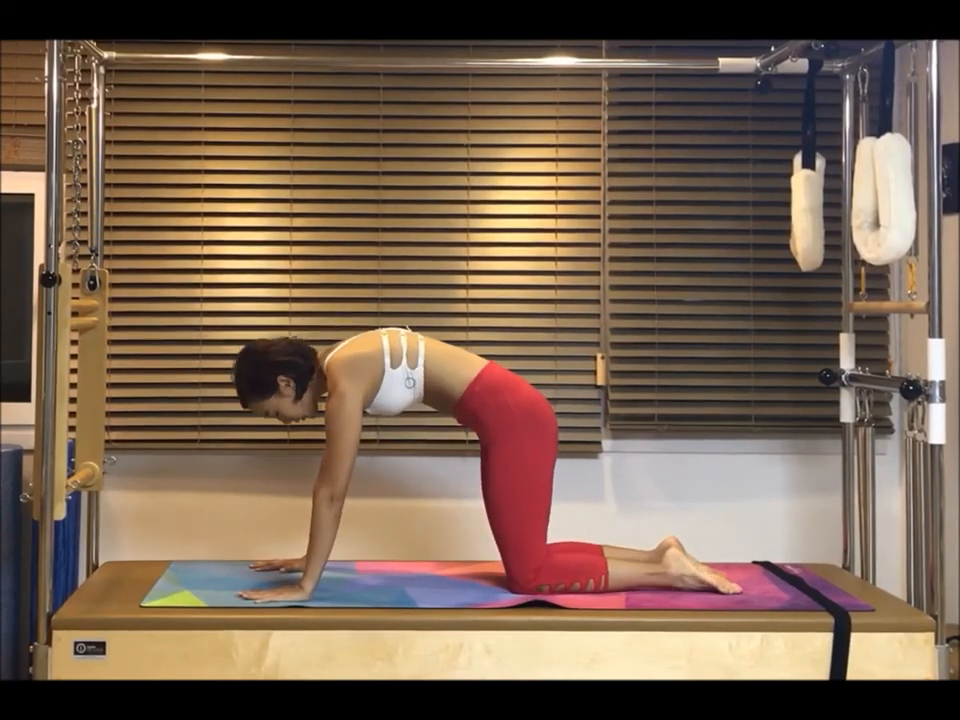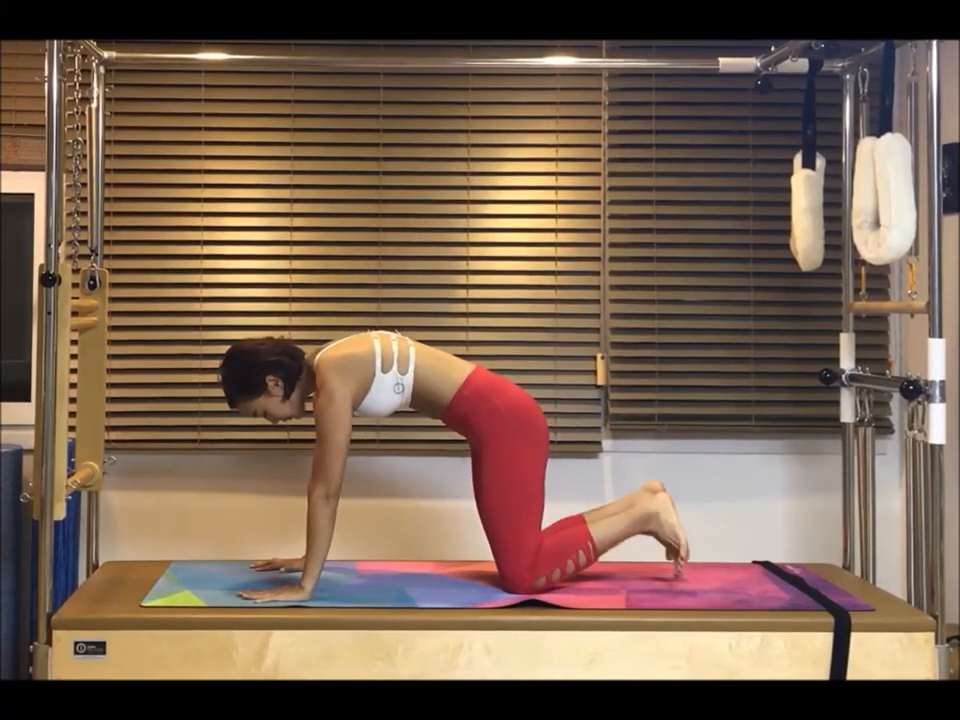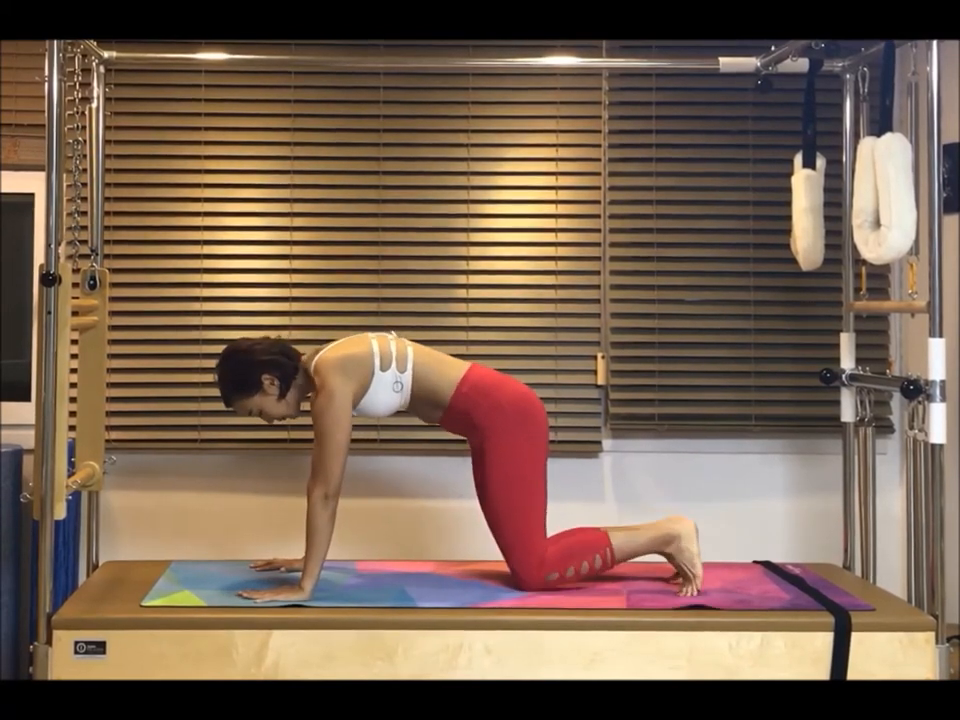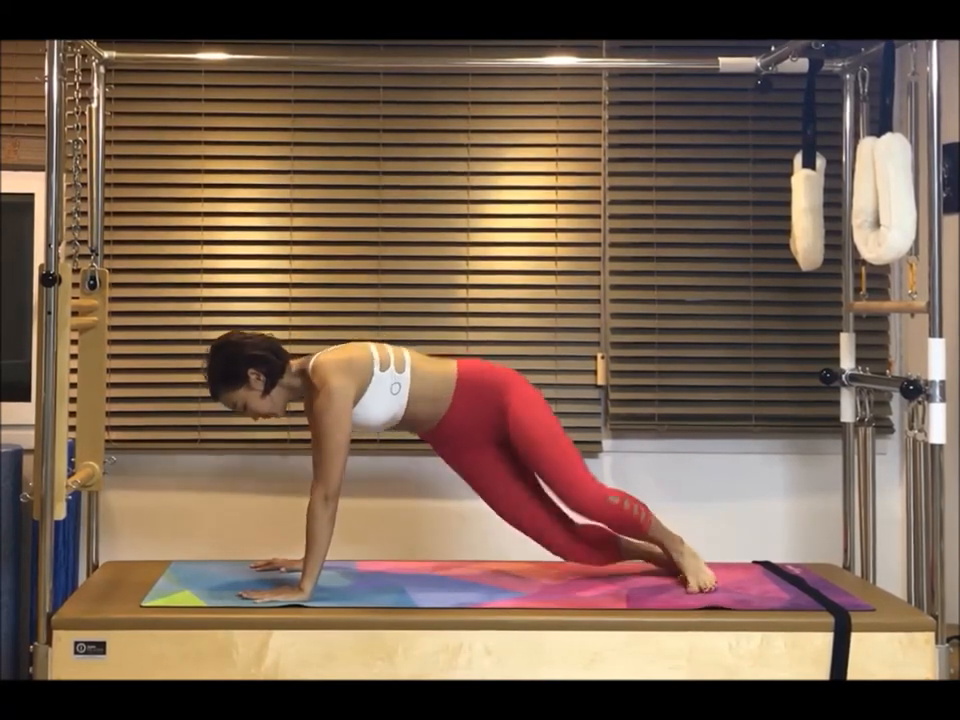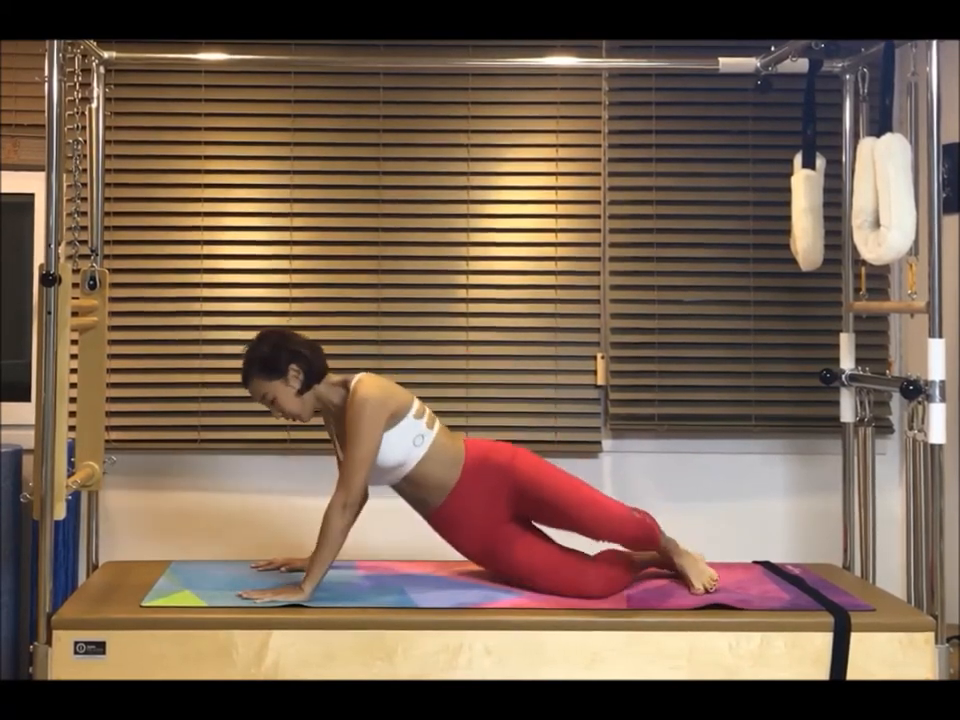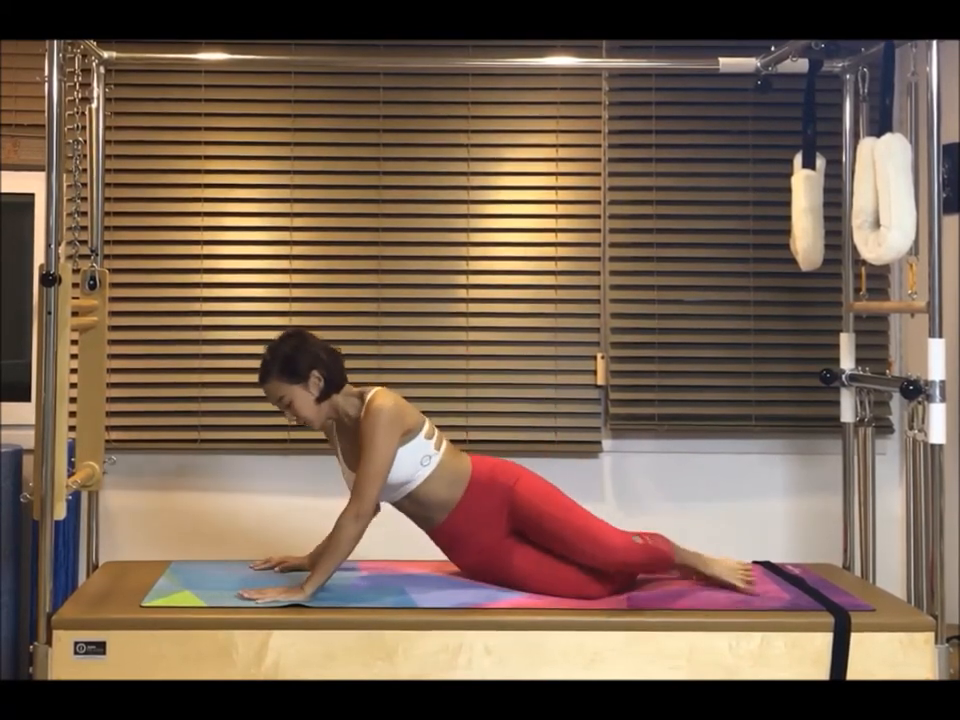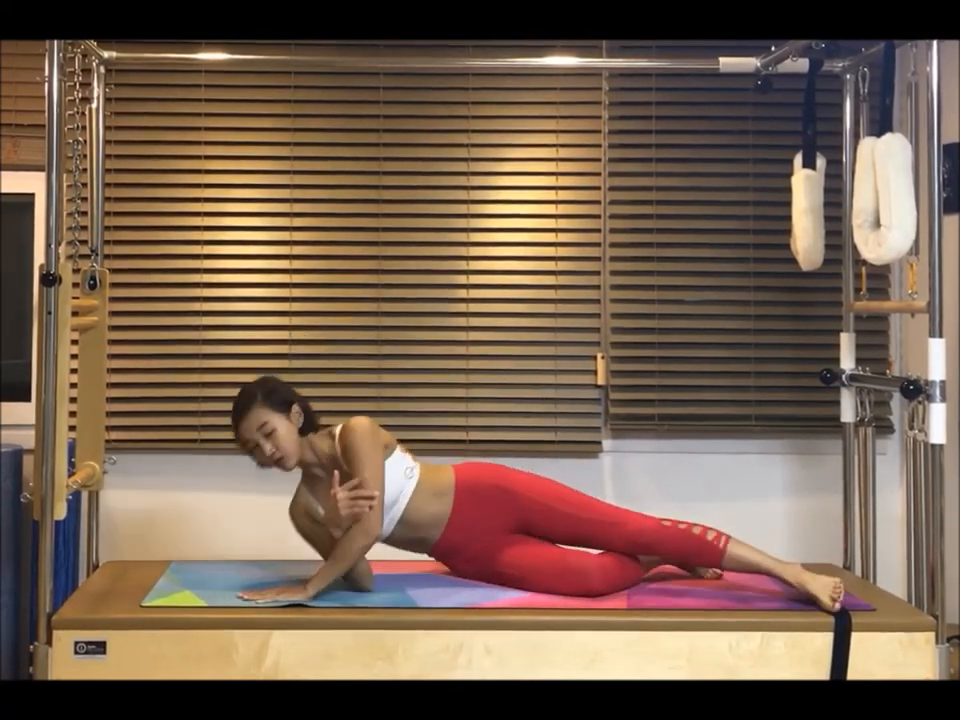
dt=0.4s
person 1, frame 1
left shoulder: (343, 379)
right shoulder: (338, 368)
left elbow: (332, 491)
right elbow: (329, 483)
left wrist: (306, 584)
right wrist: (309, 558)
left hip: (512, 416)
right hip: (507, 414)
left knee: (529, 575)
right knee: (527, 556)
left ankle: (667, 571)
right ankle: (658, 554)
person 1, frame 2
left shoulder: (331, 379)
right shoulder: (330, 365)
left elbow: (326, 491)
right elbow: (323, 482)
left wrist: (305, 585)
right wrist: (307, 557)
left hip: (502, 419)
right hip: (496, 418)
left knee: (522, 574)
right knee: (522, 555)
left ankle: (646, 514)
right ankle: (639, 501)
person 1, frame 3
left shoulder: (331, 380)
right shoulder: (321, 377)
left elbow: (326, 493)
right elbow: (319, 482)
left wrist: (305, 585)
right wrist: (307, 559)
left hip: (503, 411)
right hip: (487, 418)
left knee: (533, 568)
right knee: (525, 557)
left ankle: (670, 534)
right ankle: (662, 536)
person 1, frame 4
left shoulder: (330, 379)
right shoulder: (312, 393)
left elbow: (326, 493)
right elbow: (325, 488)
left wrist: (305, 585)
right wrist: (307, 559)
left hip: (493, 395)
right hip: (456, 437)
left knee: (585, 497)
right knee: (564, 540)
left ankle: (675, 545)
right ankle: (648, 552)
person 1, frame 5
left shoulder: (366, 395)
right shoulder: (333, 416)
left elbow: (346, 501)
right elbow: (351, 500)
left wrist: (305, 588)
right wrist: (313, 560)
left hip: (493, 472)
right hip: (467, 527)
left knee: (609, 520)
left ankle: (672, 551)
right ankle: (650, 562)
person 1, frame 6
left shoulder: (378, 408)
right shoulder: (335, 430)
left elbow: (358, 509)
right elbow: (361, 515)
left wrist: (306, 587)
right wrist: (309, 560)
left hip: (499, 488)
right hip: (472, 545)
left knee: (608, 550)
left ankle: (701, 562)
right ankle: (644, 565)
person 1, frame 7
left shoulder: (357, 432)
right shoulder: (303, 510)
left elbow: (370, 525)
right elbow: (361, 576)
left wrist: (310, 587)
right wrist: (340, 521)
left hip: (489, 496)
right hip: (471, 553)
left knee: (633, 527)
right knee: (594, 577)
left ankle: (790, 574)
right ankle: (665, 569)
